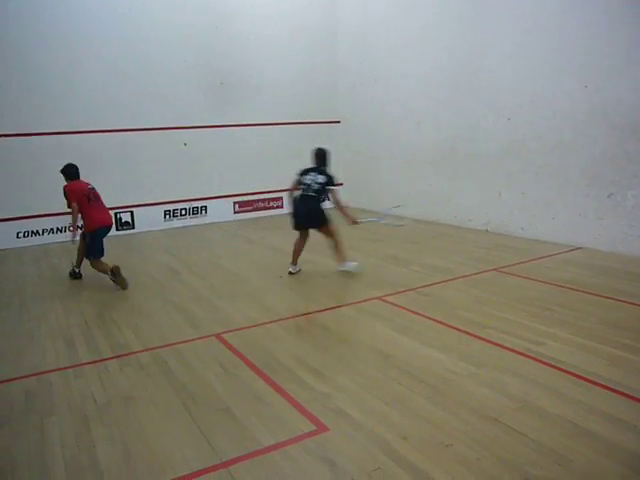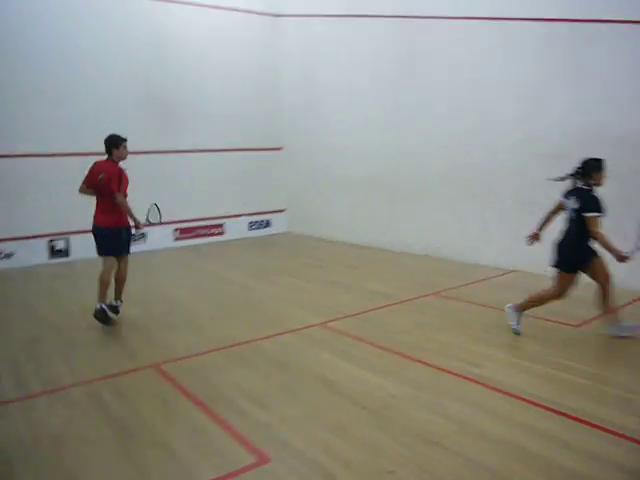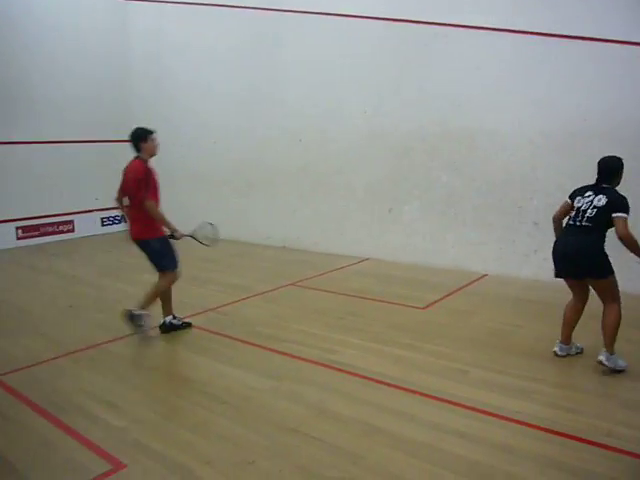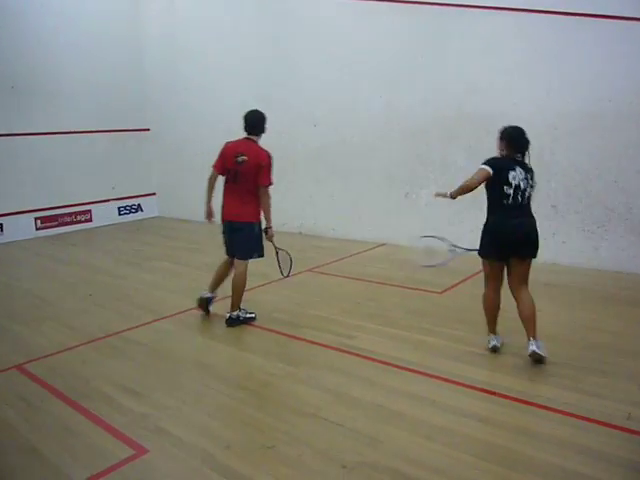
dt=1s
person 1, frame 1
left shoulder: (305, 172)
right shoulder: (328, 178)
left elbow: (292, 189)
right elbow: (336, 201)
left wrist: (294, 203)
right wrist: (349, 217)
left hip: (299, 208)
right hip: (314, 210)
left knee: (303, 236)
right knee: (333, 235)
left ankle: (293, 266)
right ankle: (344, 264)
person 1, frame 2
left shoulder: (574, 192)
right shoulder: (591, 200)
left elbow: (552, 212)
right elbow: (595, 231)
left wrist: (538, 230)
right wrist: (615, 252)
left hip: (580, 248)
right hip: (573, 250)
left knee: (605, 280)
right knee: (558, 292)
left ankle: (614, 325)
right ankle: (516, 309)
person 1, frame 3
left shoulder: (580, 191)
right shoulder: (617, 200)
left elbow: (557, 218)
left hip: (562, 248)
right hip: (589, 251)
left knee: (579, 297)
right knee: (612, 302)
left ankle: (563, 345)
right ankle: (608, 354)
person 1, frame 4
left shoulder: (494, 163)
right shoulder: (528, 171)
left elbow: (473, 183)
left wrist: (452, 194)
left hip: (497, 231)
right hip: (527, 231)
left knee: (492, 286)
right knee: (520, 288)
left ankle: (493, 337)
right ankle: (533, 342)
person 2, frame 1
left shoulder: (68, 188)
right shoulder: (87, 185)
left elbow: (75, 208)
left wrist: (74, 229)
left hip: (95, 225)
right hip: (108, 221)
left knee: (95, 261)
right knee: (83, 239)
left ankle: (111, 272)
right ankle: (76, 269)
person 2, frame 2
left shoulder: (96, 166)
right shoulder: (118, 172)
left elbow: (83, 189)
right elbow: (119, 199)
right wrist: (135, 219)
left hip: (99, 223)
right hip: (117, 224)
left knee: (108, 264)
right knee: (122, 262)
left ankle: (101, 306)
right ankle: (116, 303)
person 2, frame 3
left shoulder: (131, 168)
right shoulder: (144, 170)
left elbow: (120, 199)
right elbow: (149, 206)
left wrist: (130, 219)
right wrist: (172, 228)
left hip: (141, 230)
right hip: (149, 233)
left knee: (167, 273)
right knee: (170, 275)
left ankle: (169, 319)
right ankle: (138, 311)
person 2, frame 4
left shoulder: (229, 148)
right shoulder: (263, 155)
left elbow: (213, 177)
right elbow: (263, 193)
left wrist: (209, 205)
right wrist: (269, 225)
left hip: (228, 215)
right hip: (248, 218)
left knee: (230, 259)
right knee: (242, 263)
left ankle: (208, 295)
right ankle: (235, 313)
